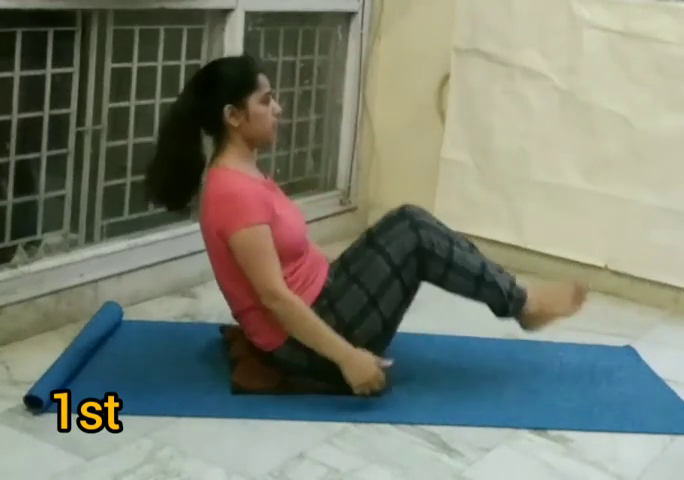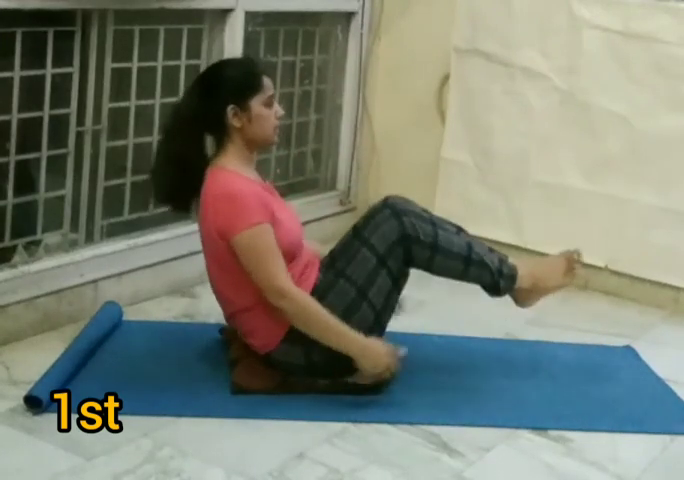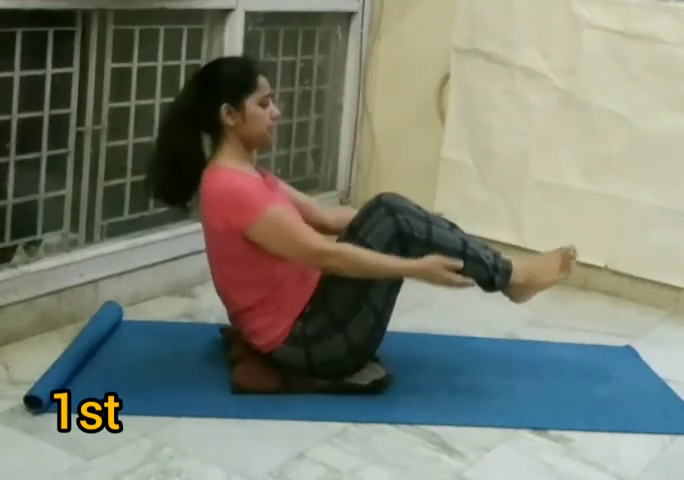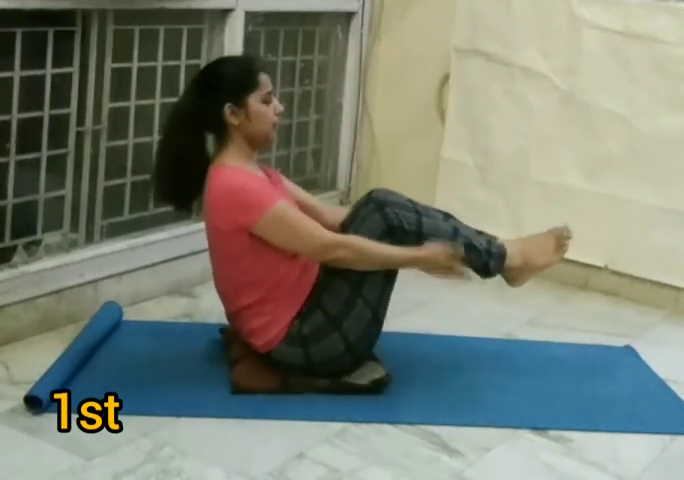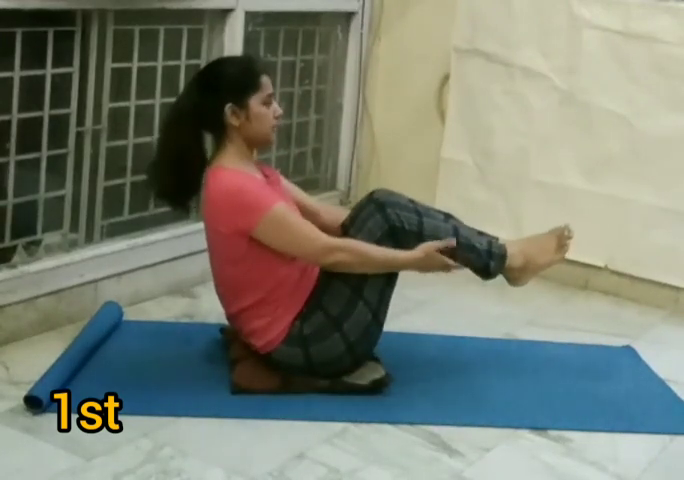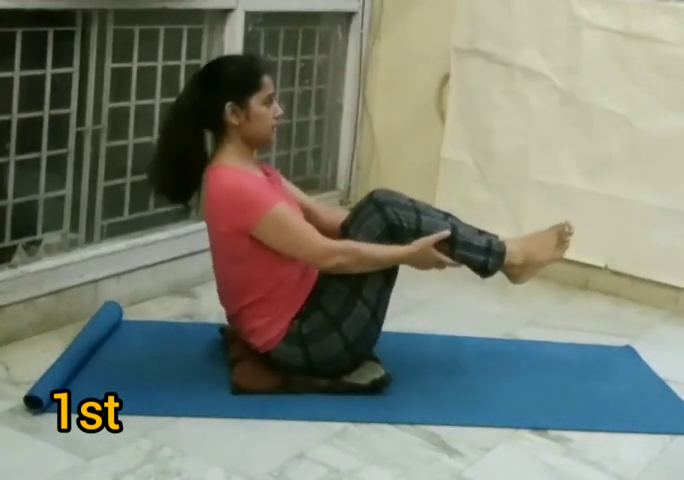
dt=0.5s
person 1, frame 1
left shoulder: (241, 175)
right shoulder: (234, 192)
right elbow: (274, 295)
left wrist: (350, 267)
right wrist: (347, 356)
left hip: (317, 304)
right hip: (302, 343)
left knee: (407, 223)
right knee: (412, 236)
left ankle: (514, 297)
right ankle: (521, 304)
person 1, frame 2
left shoulder: (237, 177)
right shoulder: (232, 192)
right elbow: (280, 293)
left wrist: (376, 264)
right wrist: (359, 345)
left hip: (308, 312)
right hip: (299, 341)
left knee: (392, 216)
right knee: (395, 222)
left ankle: (507, 275)
right ankle: (514, 280)
person 1, frame 3
left shoulder: (243, 174)
right shoulder: (233, 189)
left elbow: (321, 217)
right elbow: (322, 254)
left wrist: (414, 229)
right wrist: (415, 267)
left hip: (305, 314)
right hip: (306, 341)
left knee: (389, 210)
right knee: (391, 216)
left ankle: (502, 270)
right ankle: (508, 276)
person 1, frame 4
left shoulder: (249, 173)
right shoulder: (237, 187)
left elbow: (326, 216)
right elbow: (331, 248)
left wrist: (417, 230)
right wrist: (418, 258)
left hip: (303, 311)
right hip: (304, 339)
left knee: (379, 208)
right knee: (383, 213)
left ankle: (497, 255)
right ankle: (504, 259)
person 1, frame 5
left shoulder: (248, 173)
right shoulder: (235, 190)
left elbow: (323, 216)
right elbow: (330, 252)
left wrist: (413, 232)
right wrist: (414, 259)
left hip: (303, 312)
right hip: (304, 340)
left knee: (382, 208)
right knee: (386, 216)
left ankle: (499, 254)
right ankle: (506, 259)
person 1, frame 6
left shoulder: (246, 171)
right shoulder: (237, 187)
left elbow: (322, 217)
right elbow: (328, 254)
left wrist: (394, 230)
right wrist: (409, 253)
left hip: (301, 311)
right hip: (302, 340)
left knee: (381, 209)
right knee: (385, 213)
left ankle: (499, 251)
right ankle: (506, 256)
